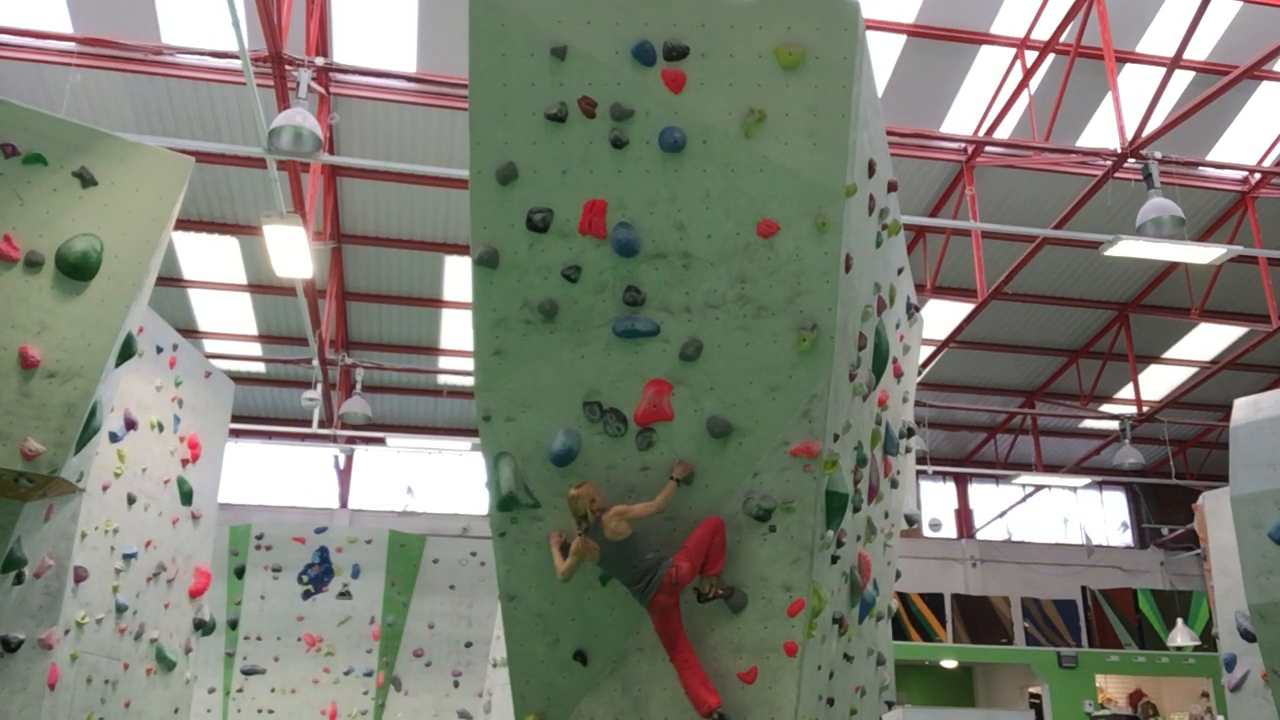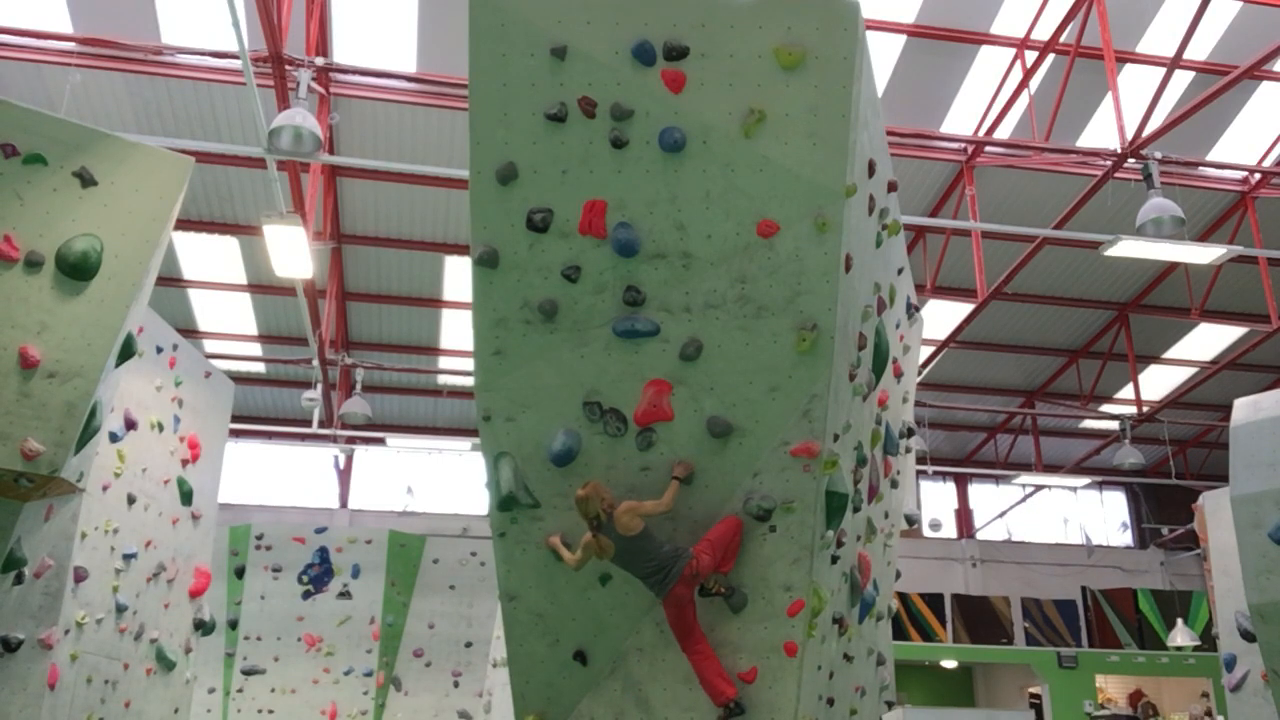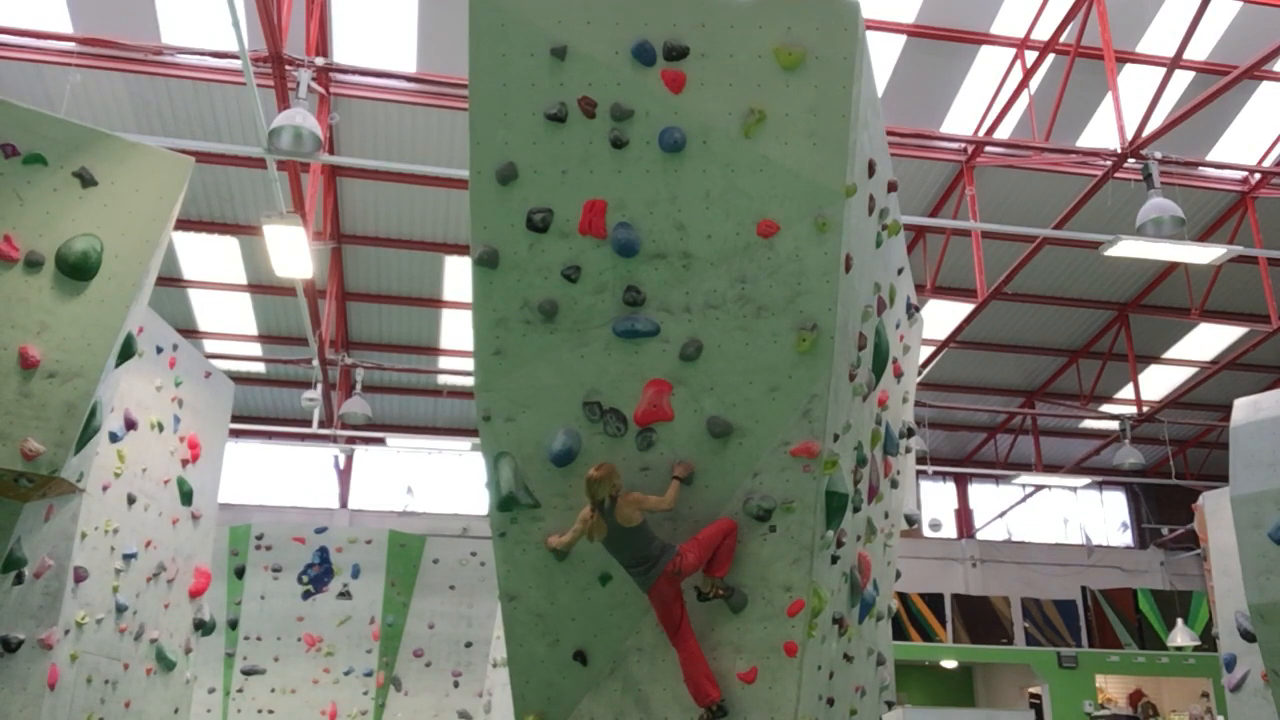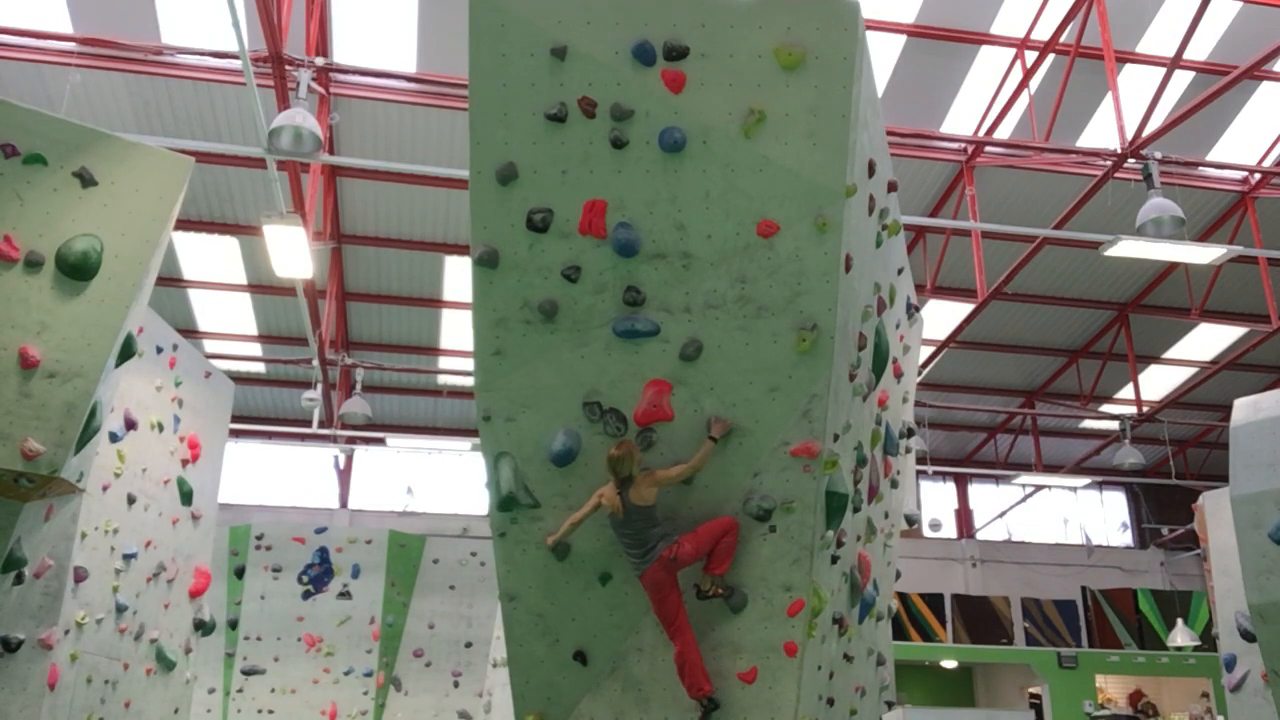
dt=0.5s
person 1, frame 1
left shoulder: (580, 544)
right shoulder: (615, 516)
left elbow: (563, 575)
right elbow: (657, 506)
left wrist: (555, 546)
right wrist: (676, 478)
left hip: (654, 600)
right hip: (671, 575)
left knee: (681, 655)
right knee: (714, 524)
right ankle: (708, 584)
person 1, frame 2
left shoulder: (590, 540)
right shoulder: (625, 512)
left elbow: (575, 564)
right elbow: (665, 505)
left wrist: (557, 544)
right wrist: (677, 477)
left hip: (671, 592)
right hip: (689, 565)
left knee: (694, 646)
right knee: (733, 523)
right ankle: (714, 581)
person 1, frame 3
left shoulder: (588, 516)
right shoulder: (630, 501)
left elbow: (566, 543)
right elbow: (667, 503)
left wrist: (553, 542)
right wrist: (677, 477)
left hip: (654, 586)
right hip: (674, 563)
left knee: (684, 644)
right knee: (727, 526)
right ankle: (710, 584)
person 1, frame 4
left shoulder: (604, 494)
right shoulder: (648, 481)
left elbow: (575, 519)
right elbow: (694, 466)
left wrist: (554, 540)
right wrist: (713, 436)
left hip: (649, 573)
right hip: (671, 553)
left knee: (680, 635)
right knee: (728, 525)
right ankle: (709, 583)
